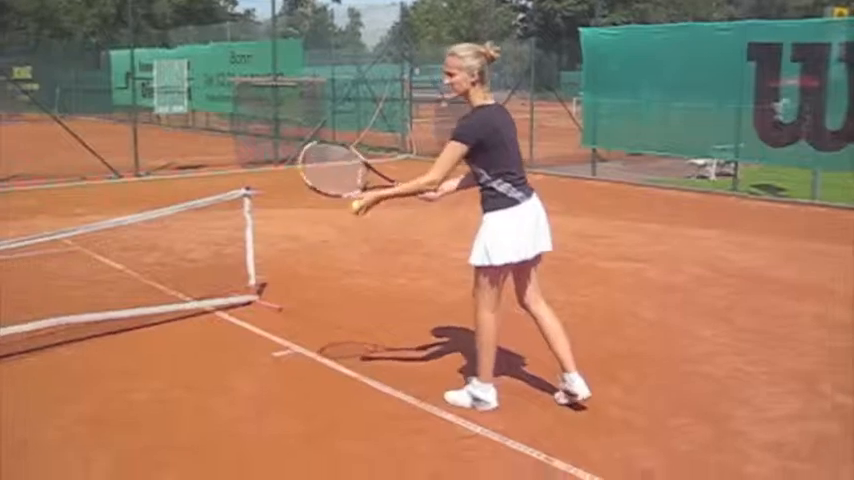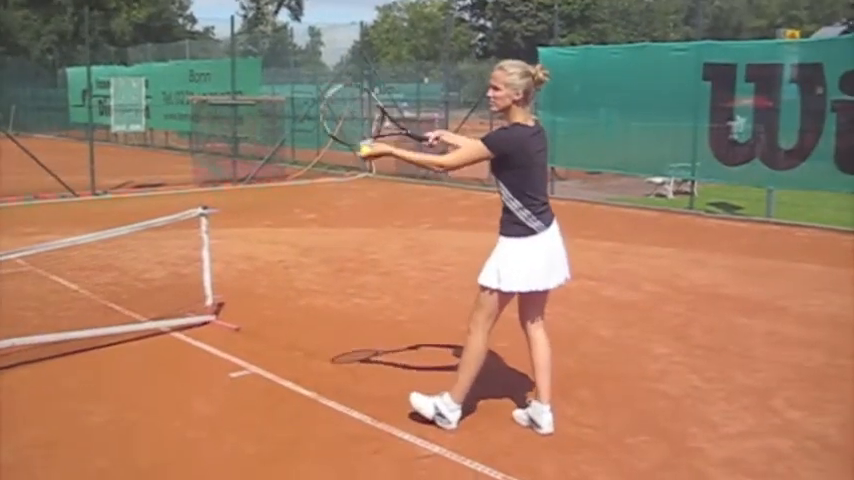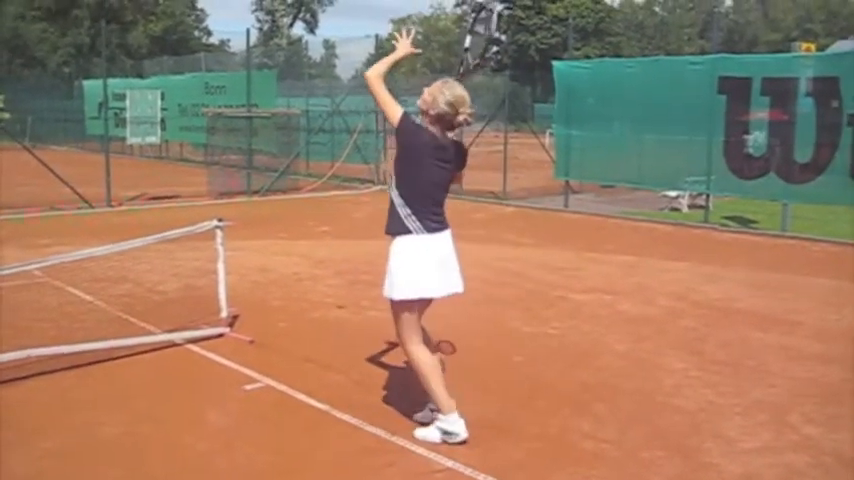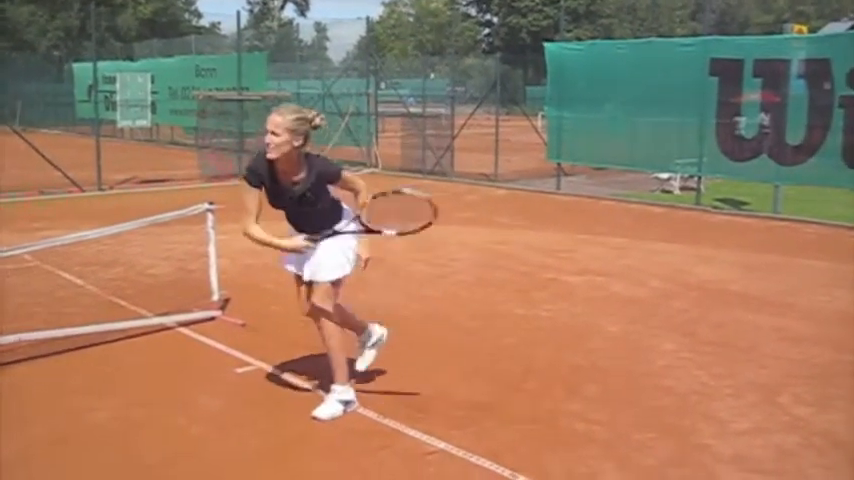
dt=1s
person 1, frame 1
left shoulder: (474, 122)
right shoulder: (498, 112)
left elbow: (432, 178)
left wrist: (379, 195)
right wrist: (452, 186)
left hip: (505, 219)
right hip: (527, 211)
left knee: (485, 303)
right knee: (532, 299)
left ankle: (483, 390)
right ankle: (573, 380)
person 1, frame 2
left shoulder: (508, 138)
right shoulder: (533, 132)
left elbow: (444, 163)
right elbow: (482, 150)
left wrist: (389, 150)
right wrist: (451, 136)
left hip: (521, 245)
right hip: (544, 238)
left knee: (479, 325)
right knee: (534, 324)
left ankle: (450, 406)
right ankle: (541, 410)
person 1, frame 3
left shoulder: (411, 134)
right shoulder: (457, 152)
left elbow: (371, 78)
left wrist: (401, 51)
left hip: (413, 248)
right hip: (440, 244)
left knee: (410, 339)
right knee: (413, 329)
left ankle: (451, 420)
right ankle: (443, 405)
person 1, frame 4
left shoulder: (321, 169)
right shoulder: (259, 168)
left elbow: (361, 190)
right elbow: (250, 227)
left wrist: (362, 239)
right wrist: (284, 244)
left hip: (335, 233)
right hip: (303, 237)
left knee: (322, 309)
right knee: (310, 306)
left ankle: (343, 391)
right ankle: (369, 333)
